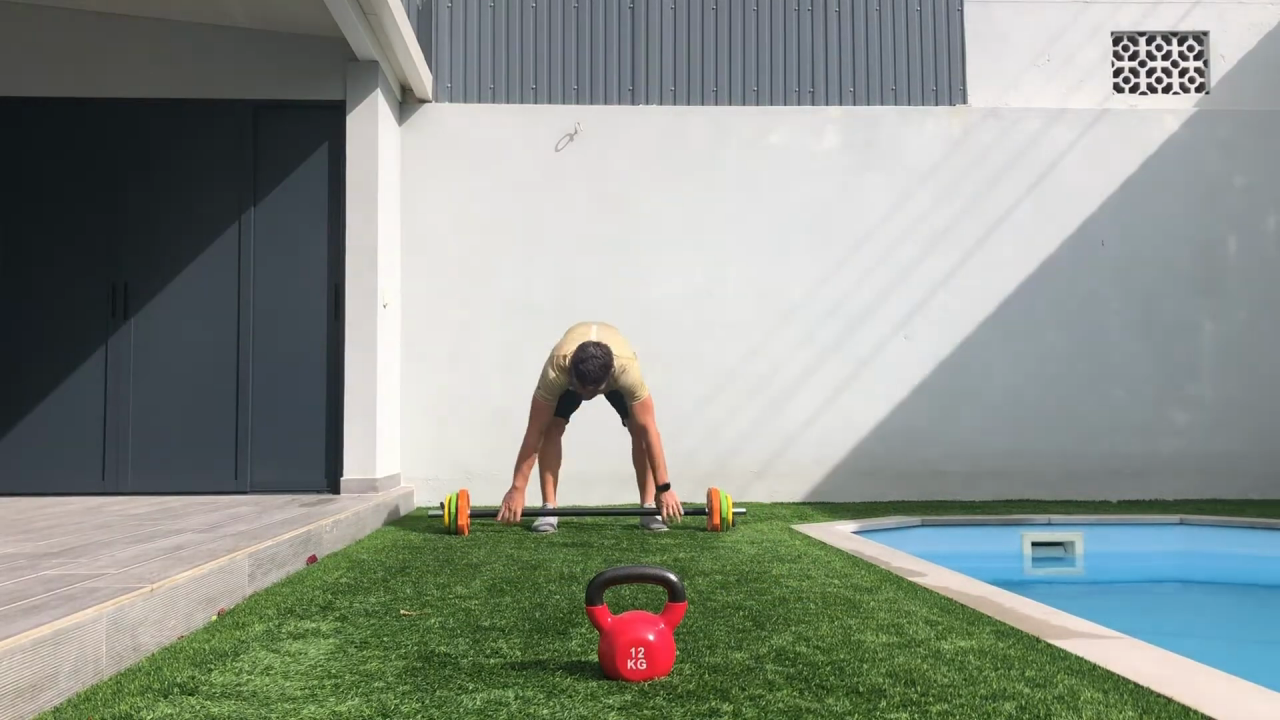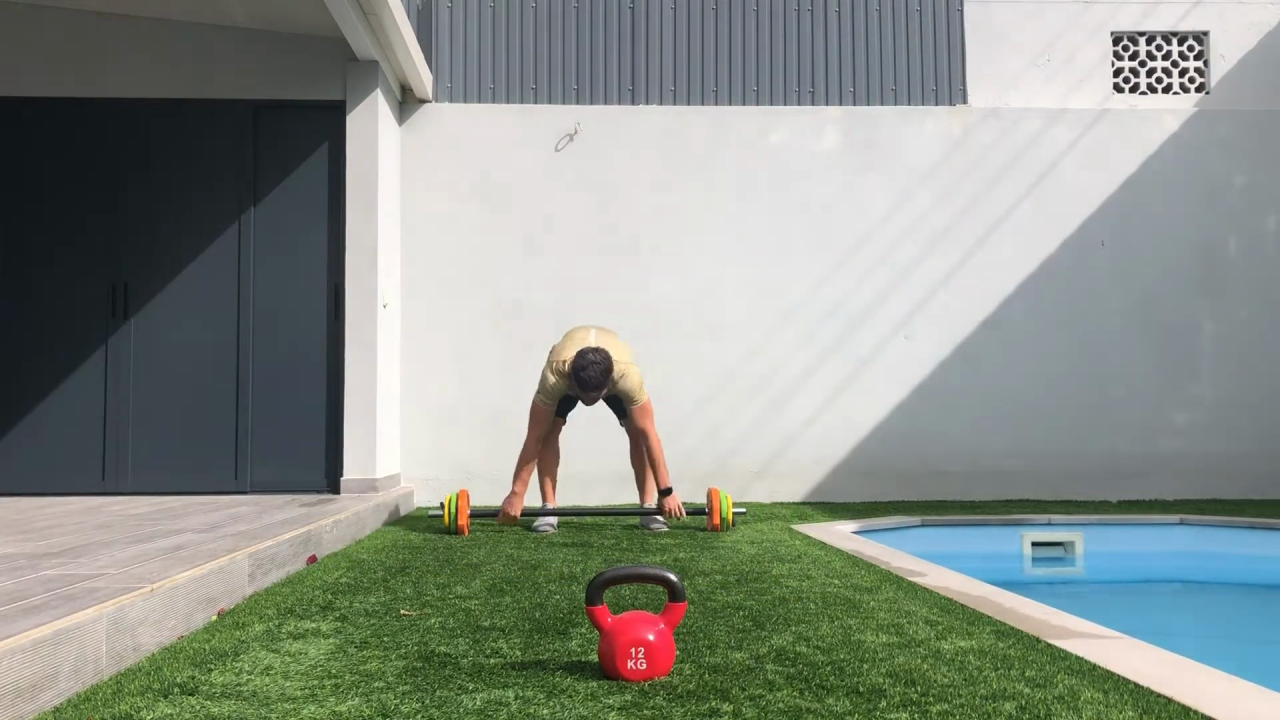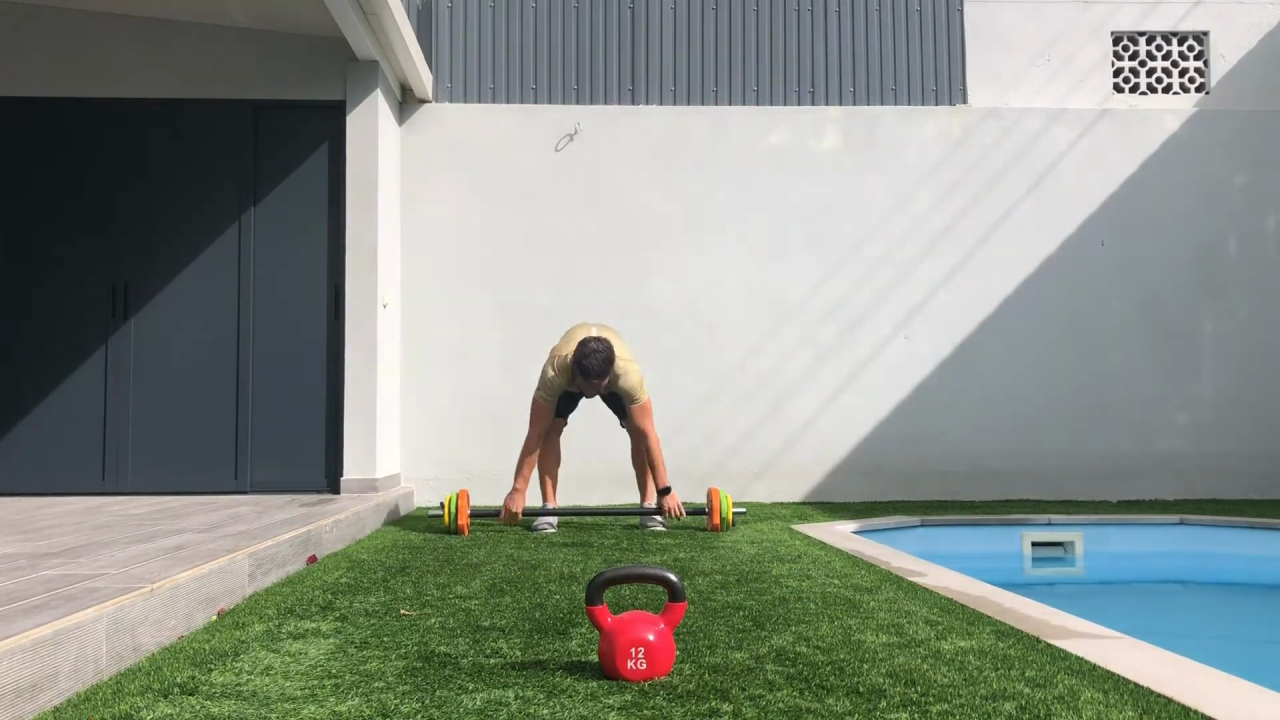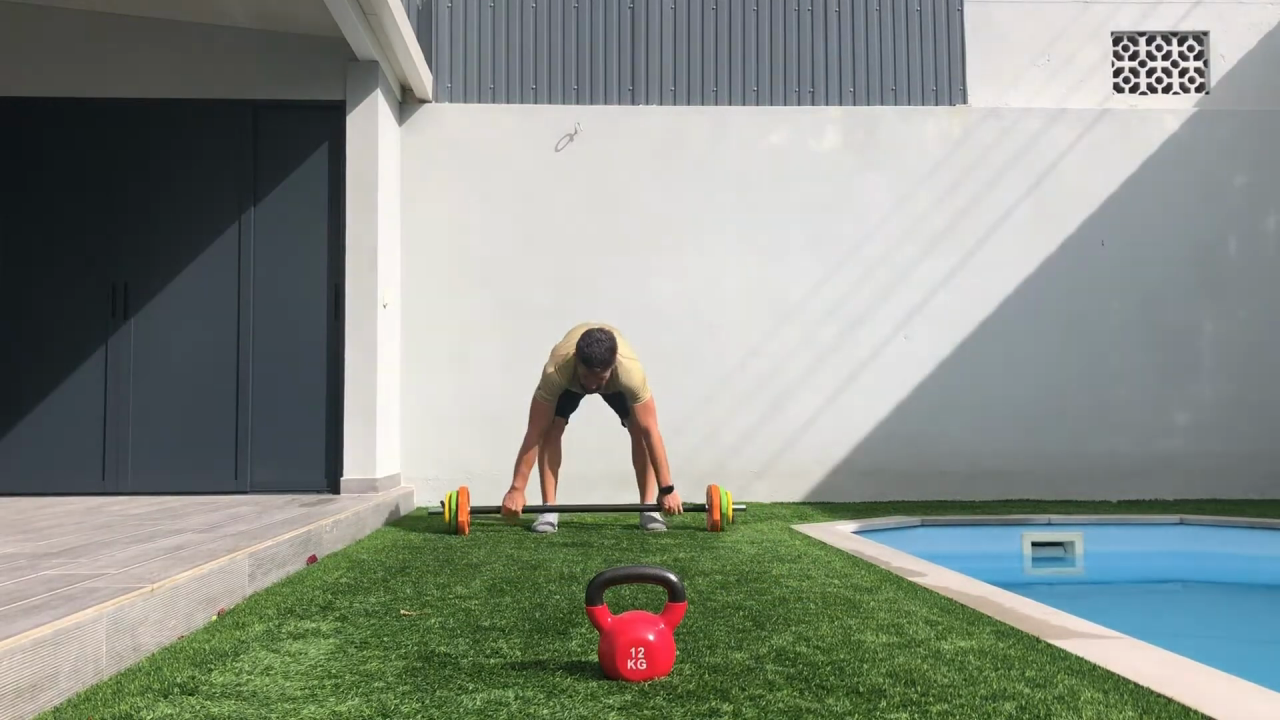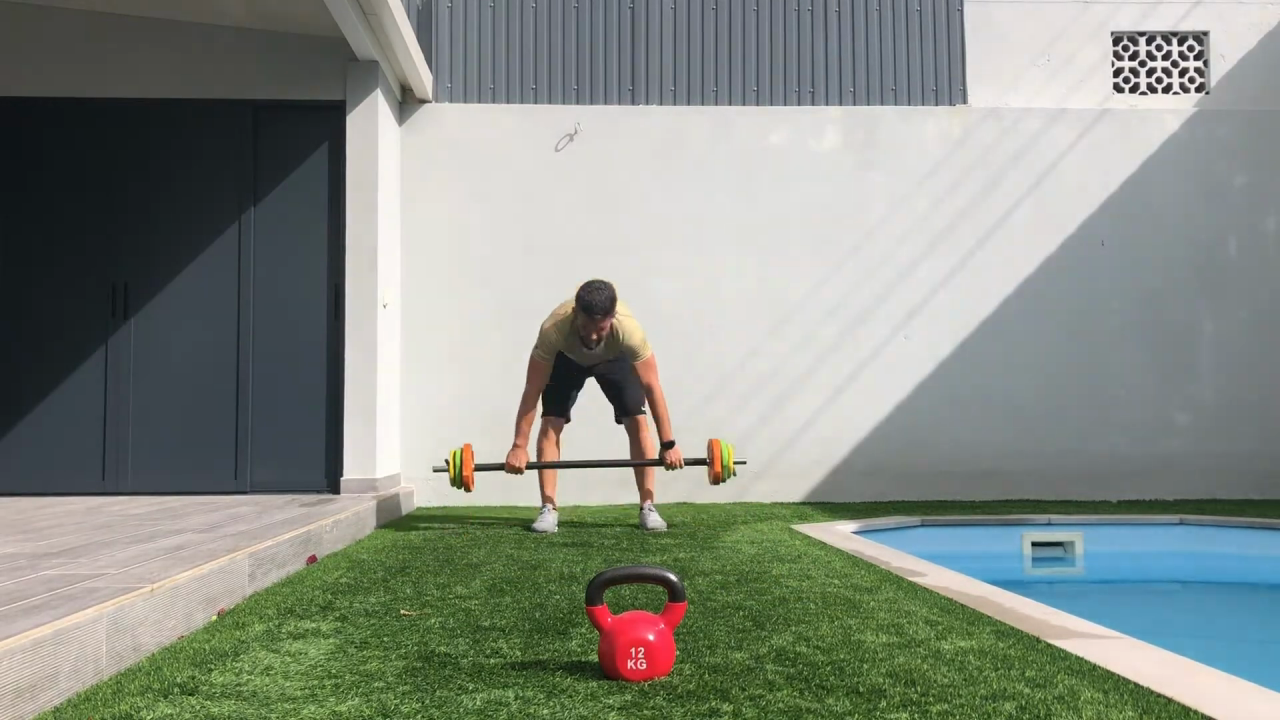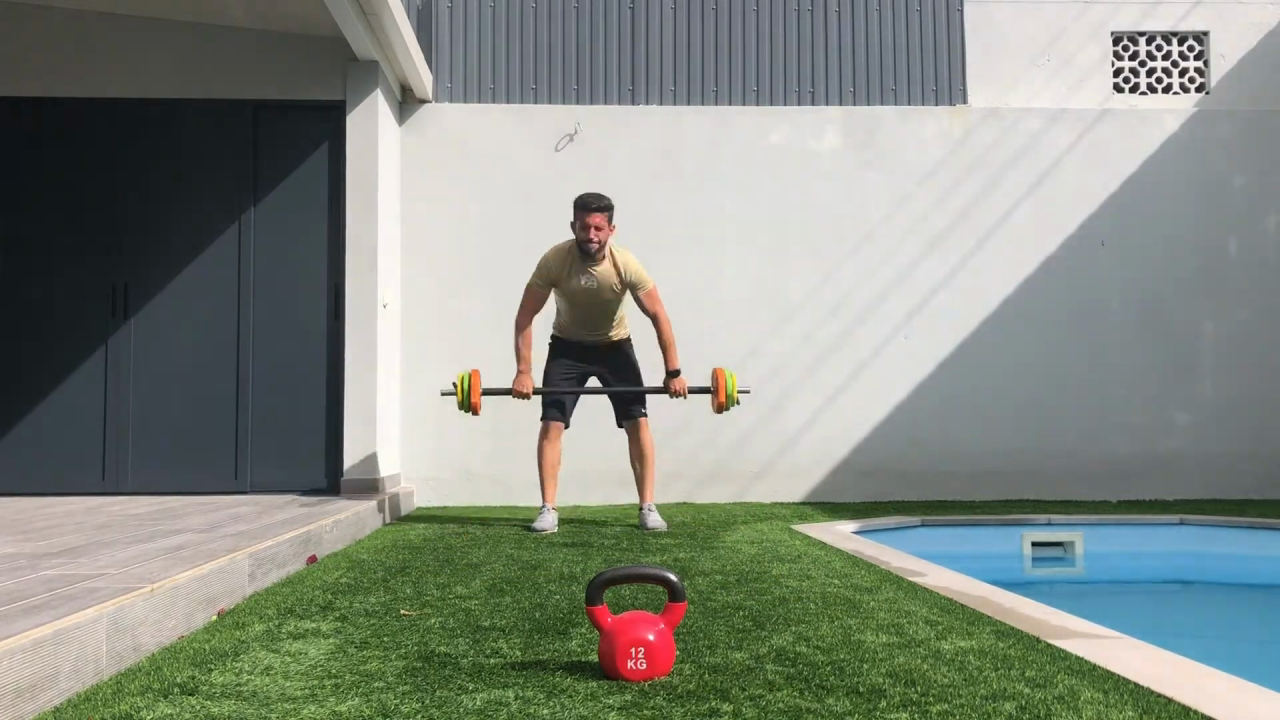
dt=0.1s
person 1, frame 1
left shoulder: (627, 370)
right shoulder: (556, 371)
left elbow: (649, 430)
right elbow: (533, 433)
left wrist: (664, 488)
right wrist: (516, 490)
left hip: (614, 360)
right hip: (570, 366)
left knee: (638, 428)
right knee: (552, 428)
left ankle: (648, 507)
right ankle: (549, 508)
person 1, frame 2
left shoulder: (626, 375)
right shoulder: (555, 375)
left elbow: (648, 434)
right elbow: (534, 438)
left wrist: (666, 492)
right wrist: (516, 493)
left hip: (614, 363)
left knee: (637, 429)
right knee: (549, 429)
left ankle: (648, 506)
right ankle: (549, 508)
person 1, frame 3
left shoulder: (627, 373)
right shoulder: (556, 372)
left elbow: (648, 435)
right elbow: (535, 436)
left wrist: (665, 492)
right wrist: (517, 491)
left hip: (613, 374)
right hip: (569, 371)
left knee: (637, 429)
right knee: (551, 428)
left ankle: (648, 507)
right ankle: (549, 509)
person 1, frame 4
left shoulder: (629, 371)
right shoulder: (557, 370)
left elbow: (651, 431)
right elbow: (534, 433)
left wrist: (667, 489)
right wrist: (517, 488)
right hip: (570, 376)
left knee: (639, 427)
right knee: (551, 427)
left ankle: (648, 507)
right ankle: (549, 509)
person 1, frame 5
left shoulder: (628, 329)
right shoulder: (555, 328)
left elbow: (653, 388)
right elbow: (532, 391)
left wrist: (669, 445)
right wrist: (519, 446)
left hip: (614, 360)
right hip: (566, 361)
left knee: (637, 419)
right knee: (552, 421)
left ankle: (647, 506)
right ankle: (548, 507)
person 1, frame 6
left shoulder: (626, 264)
right shoulder: (555, 260)
left elbow: (658, 316)
right elbow: (525, 316)
left wrist: (673, 371)
right wrist: (523, 370)
left hip: (614, 346)
right hip: (567, 347)
left knee: (637, 422)
right knee: (552, 424)
left ankle: (648, 508)
right ankle: (548, 510)
